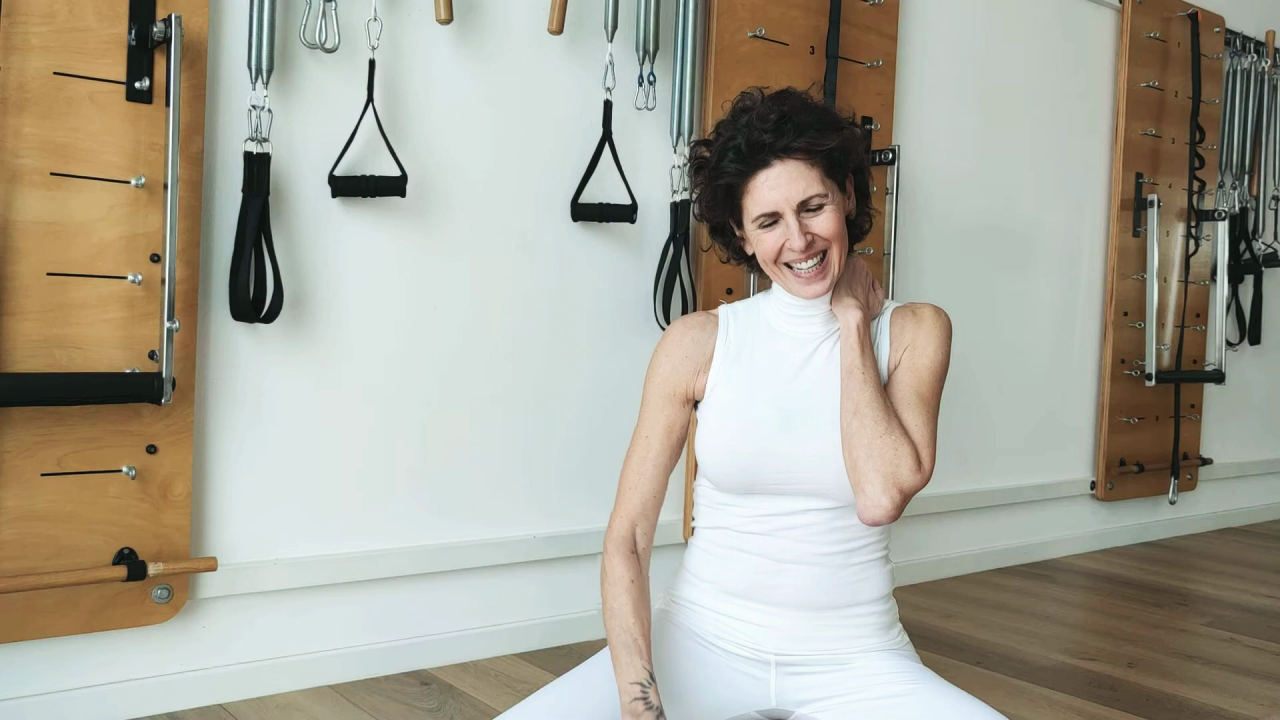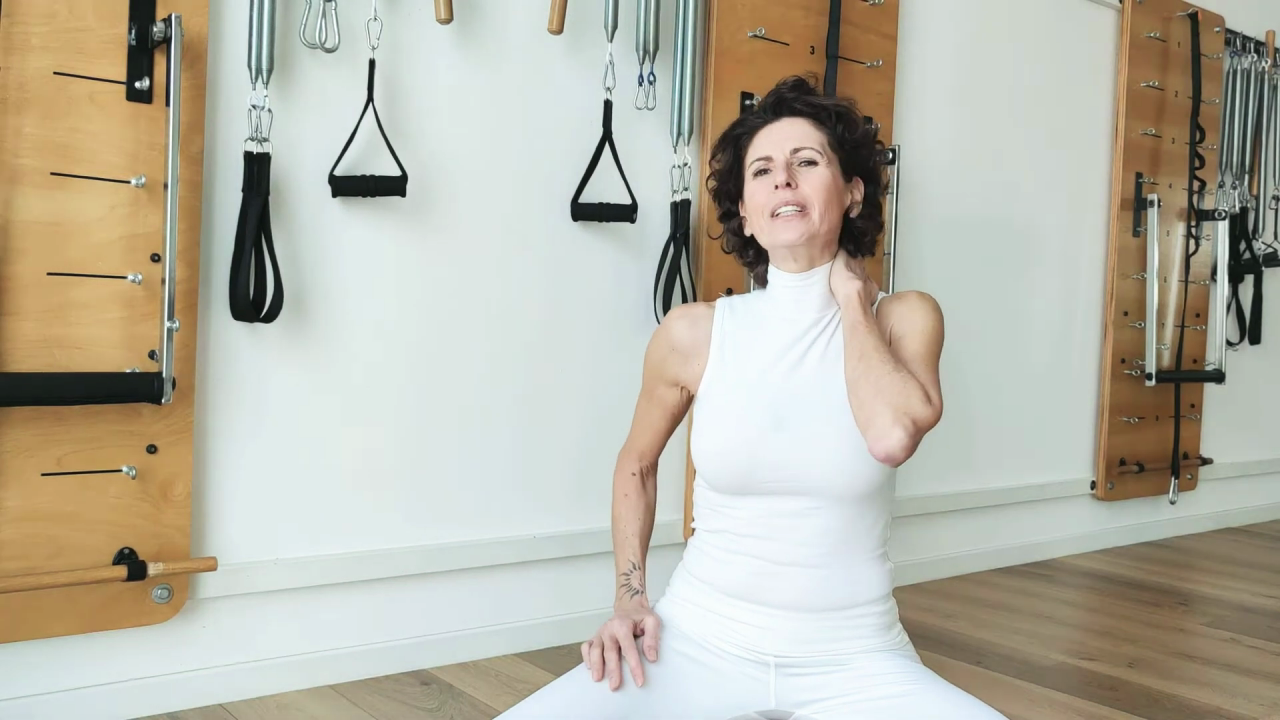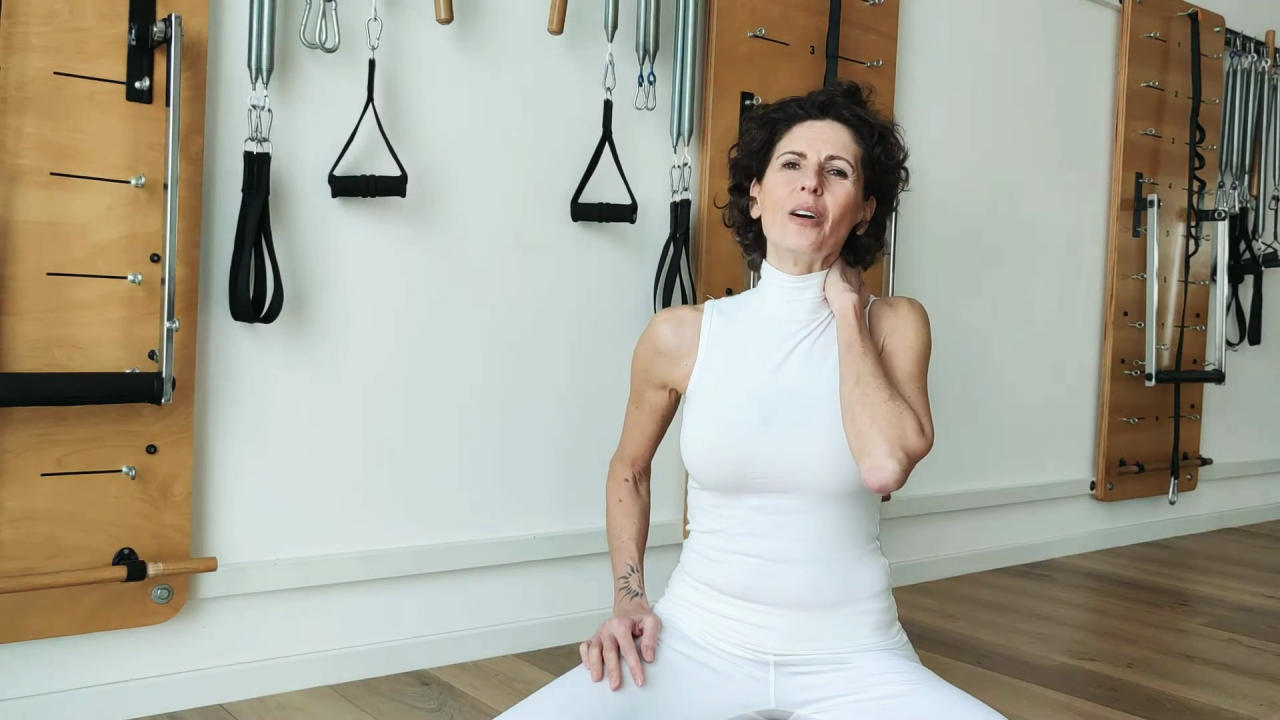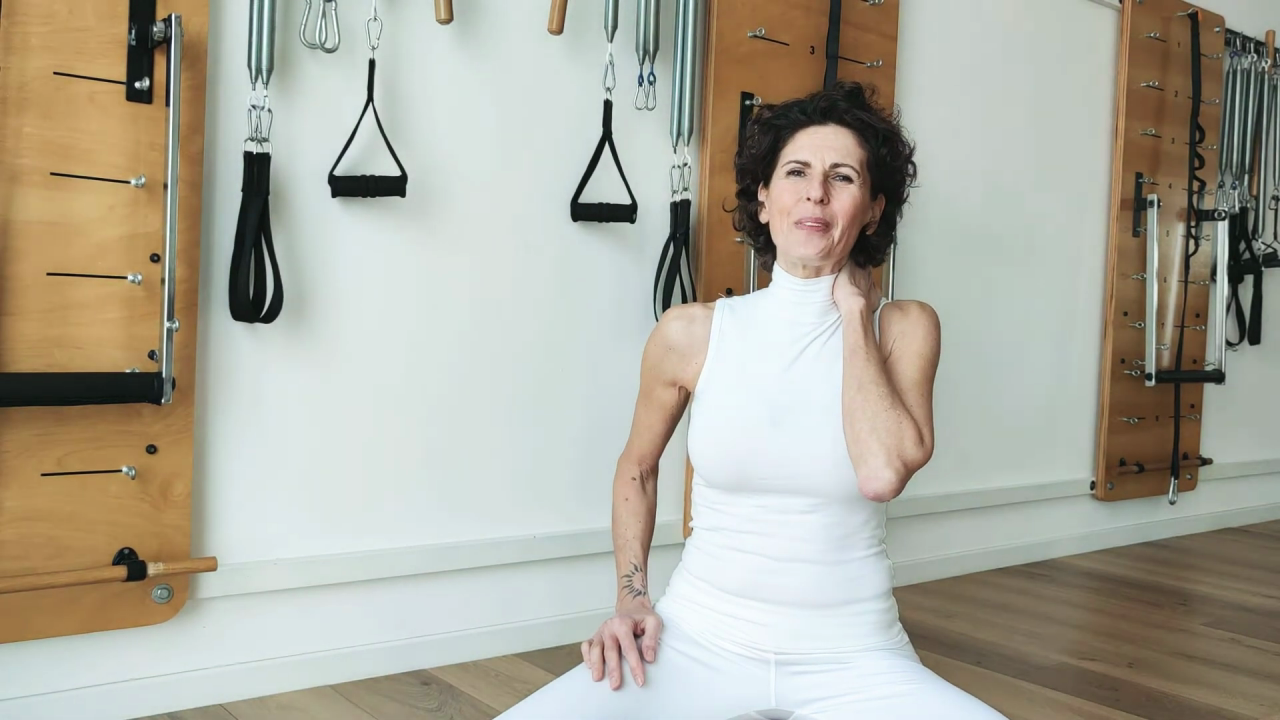
dt=1s
person 1, frame 1
left shoulder: (913, 331)
right shoulder: (697, 342)
left elbow: (881, 498)
right elbow: (627, 539)
left wrist: (854, 322)
left hip: (852, 661)
right hip: (702, 640)
person 1, frame 2
left shoulder: (904, 317)
right shoulder: (692, 333)
left elbow: (894, 435)
right elbow: (636, 466)
left wrist: (852, 295)
right wrist: (629, 598)
left hip: (852, 661)
right hip: (699, 642)
person 1, frame 3
left shoulder: (894, 324)
right shoulder: (680, 334)
left elbow: (886, 465)
right elbow: (628, 470)
left wrist: (846, 310)
right wrist: (629, 600)
left hip: (850, 659)
right hip: (697, 642)
person 1, frame 4
left shoulder: (905, 327)
right shoulder: (690, 332)
left elbow: (883, 473)
right elbow: (637, 467)
left wrist: (854, 310)
right wrist: (630, 598)
left hip: (852, 659)
right hip: (699, 640)
